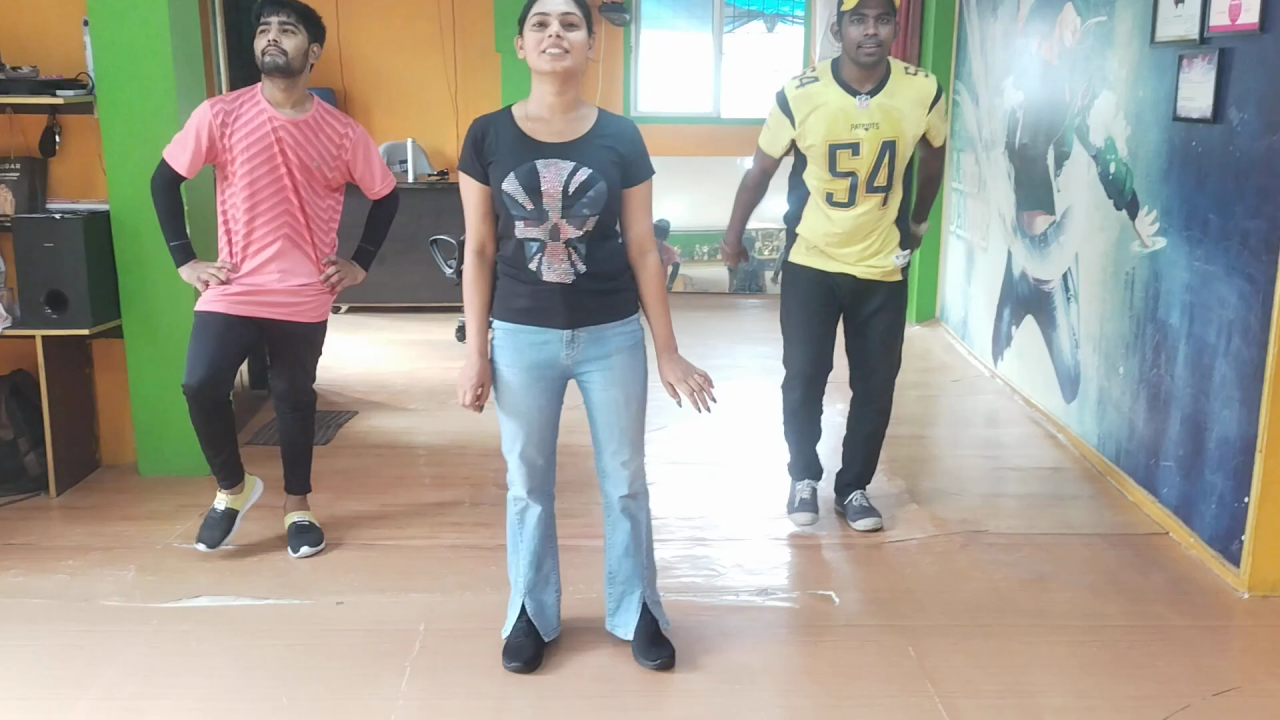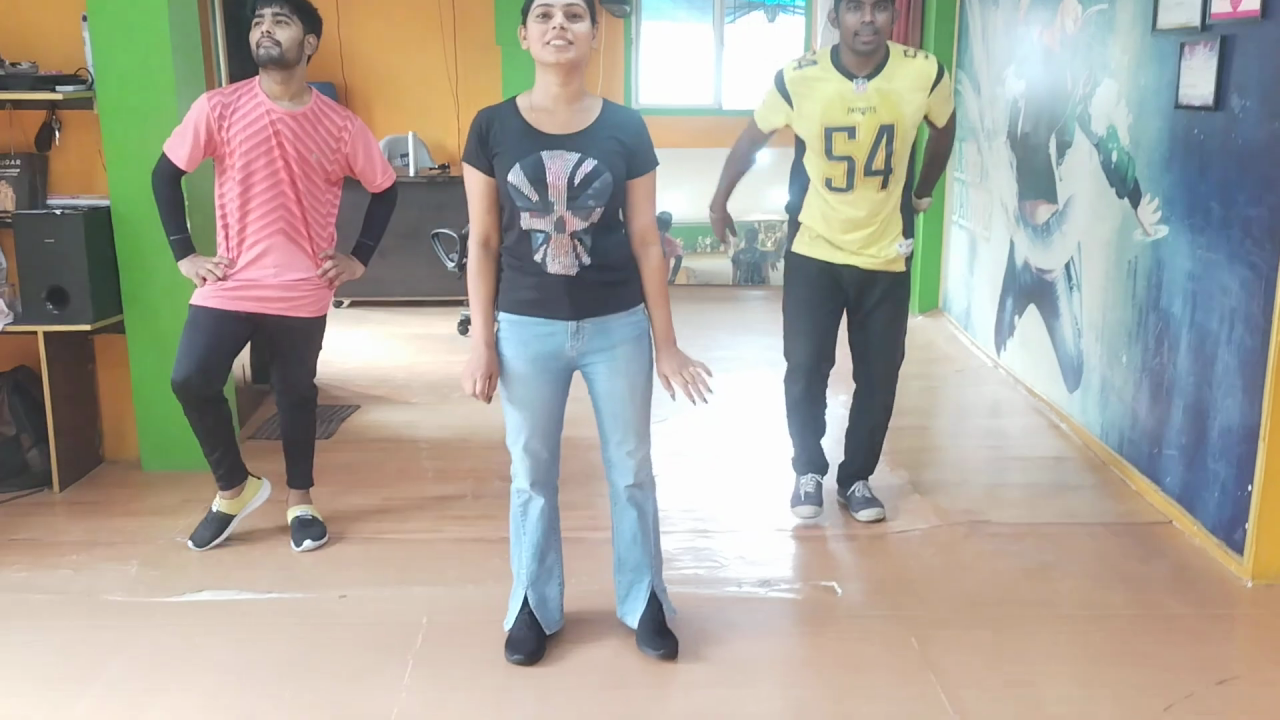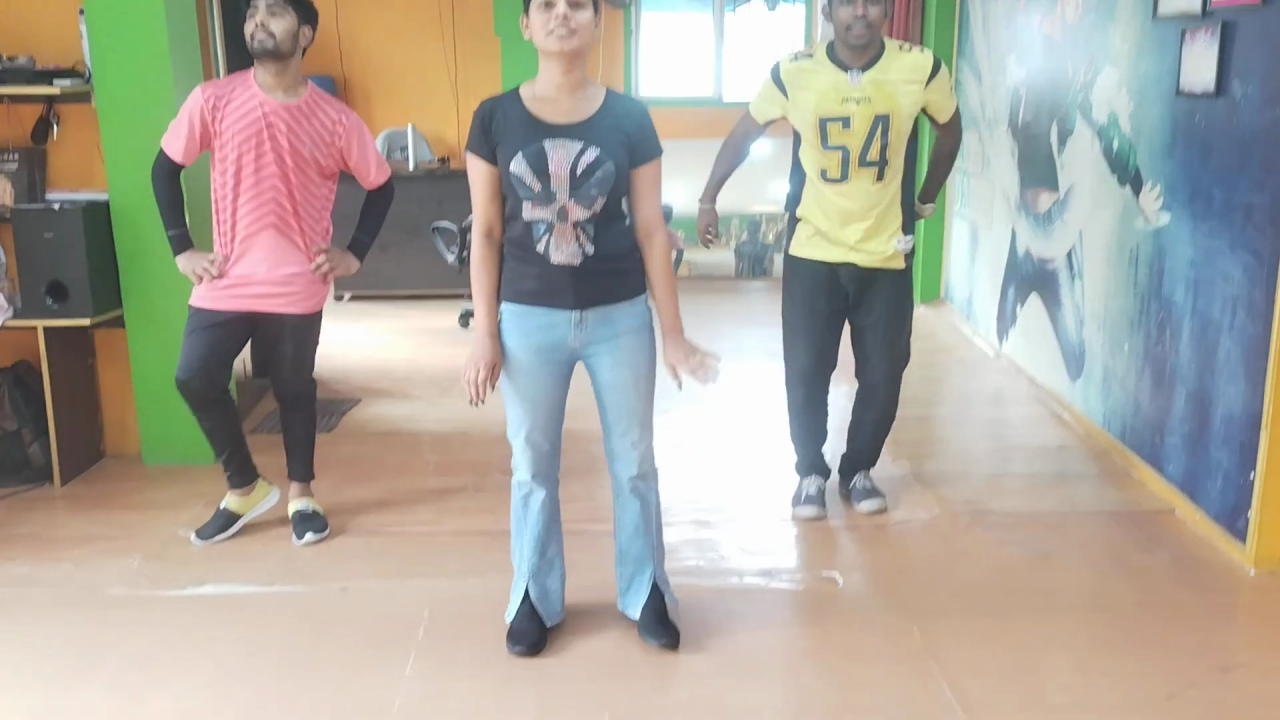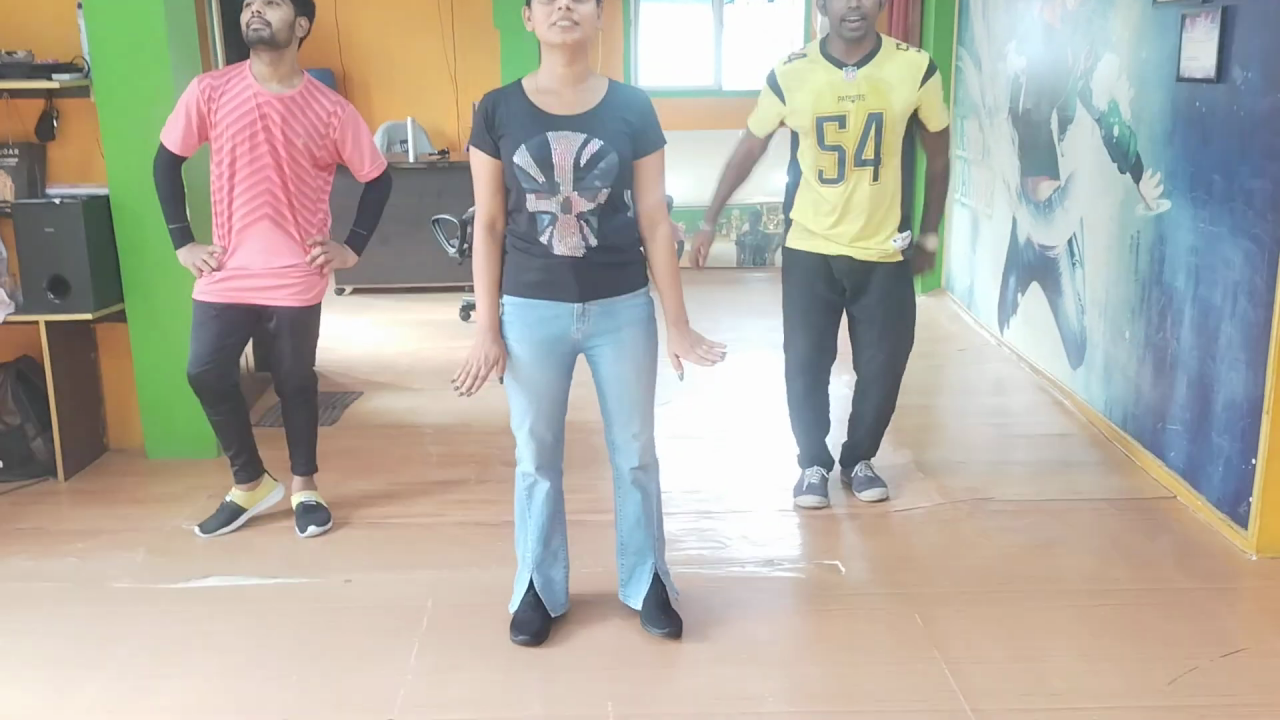
dt=0.1s
person 1, frame 1
left shoulder: (621, 138)
right shoulder: (488, 136)
left elbow: (642, 249)
right elbow: (479, 252)
left wrist: (666, 349)
right wrist: (475, 352)
left hip: (612, 335)
right hip: (522, 336)
left knee: (624, 480)
right knee: (528, 482)
left ankle: (636, 610)
right ankle: (531, 613)
person 1, frame 2
left shoulder: (626, 129)
right shoulder: (492, 127)
left elbow: (645, 241)
right elbow: (483, 243)
left wrist: (665, 342)
right wrist: (482, 343)
left hip: (616, 327)
right hip: (527, 328)
left knee: (630, 469)
right knee: (531, 475)
left ankle: (643, 600)
right ankle: (533, 606)
person 1, frame 3
left shoulder: (629, 116)
right shoulder: (495, 117)
left elbow: (651, 229)
right elbow: (486, 233)
left wrist: (673, 330)
right wrist: (485, 333)
left hip: (620, 316)
right hip: (529, 318)
left knee: (634, 460)
right knee: (533, 465)
left ankle: (645, 591)
right ankle: (535, 598)
person 1, frame 4
left shoulder: (632, 107)
right shoulder: (498, 109)
left elbow: (654, 221)
right elbow: (488, 225)
left wrist: (677, 322)
right wrist: (486, 327)
left hip: (622, 308)
right hip: (532, 310)
left knee: (635, 452)
right knee: (536, 457)
left ankle: (647, 582)
right ankle: (538, 588)
person 2, frame 1
left shoulder: (342, 132)
right shoulder: (220, 114)
left elbow: (385, 195)
right elbow: (164, 180)
left wrist: (360, 263)
right wrist: (185, 260)
left hip: (304, 294)
right hip: (235, 287)
left knee: (295, 398)
right knee: (201, 383)
left ankle: (297, 507)
right ankle: (233, 486)
person 2, frame 2
left shoulder: (340, 125)
right shoulder: (218, 108)
left elbow: (384, 189)
right elbow: (165, 174)
left wrist: (359, 257)
right wrist: (184, 255)
left hip: (302, 289)
right hip: (232, 281)
left knee: (295, 392)
right knee: (191, 379)
left ankle: (299, 501)
right ankle: (234, 488)
person 2, frame 3
left shoulder: (333, 117)
right shoulder: (212, 100)
left elbow: (381, 184)
right elbow: (165, 168)
left wrist: (355, 252)
right wrist: (181, 249)
left hip: (296, 283)
right hip: (226, 278)
left knee: (294, 387)
right knee: (196, 380)
left ankle: (301, 494)
right ankle: (246, 488)
person 2, frame 4
left shoulder: (330, 109)
right shoulder: (209, 92)
left elbow: (377, 177)
right elbow: (167, 161)
left wrist: (352, 246)
right wrist: (183, 242)
left hip: (295, 276)
right hip: (226, 270)
left knee: (295, 380)
right knee: (206, 373)
left ankle: (304, 487)
right ankle: (250, 483)
person 3, frame 1
left shoulder: (922, 90)
right shoulder: (800, 93)
left elbow: (934, 157)
right elbow: (762, 167)
left wrist: (917, 222)
right wrist: (733, 233)
left hip: (882, 269)
right hip: (813, 264)
left knee: (876, 384)
right knee: (804, 373)
left ankle: (854, 487)
right ankle: (804, 476)
person 3, frame 2
left shoulder: (924, 74)
right shoulder: (797, 78)
left elbow: (943, 131)
right elbow: (752, 138)
left wrist: (921, 196)
right wrist: (718, 202)
left hip: (885, 259)
right hip: (815, 254)
left knee: (879, 375)
right knee: (806, 366)
left ankle: (856, 478)
right ankle: (808, 470)
person 3, frame 3
left shoulder: (922, 67)
right shoulder: (793, 72)
left elbow: (948, 132)
right elbow: (745, 130)
left wrist: (925, 200)
right wrist: (708, 198)
left hip: (885, 255)
right hip: (813, 253)
left knee: (883, 374)
right knee: (806, 370)
left ankle: (859, 470)
right ankle: (811, 472)
person 3, frame 4
left shoulder: (915, 67)
right shoulder: (790, 73)
left elbow: (937, 151)
right elbow: (749, 149)
left wrist: (929, 235)
right wrist: (709, 221)
left hip: (883, 252)
right hip: (810, 249)
left knee: (882, 367)
right knee: (805, 363)
left ankle: (859, 459)
right ankle: (813, 463)
person 4, frame 1
left shoulder: (1082, 84)
right shoulder: (1019, 82)
left elbow: (1108, 157)
left wrist: (1136, 218)
left hip: (1056, 246)
right hip: (1021, 243)
left knee: (1067, 365)
right knee: (999, 351)
person 4, frame 2
left shoulder: (1083, 76)
right shoulder: (1021, 72)
left elbow: (1110, 146)
left wrist: (1138, 205)
left hip: (1057, 237)
right hip: (1023, 230)
left knee: (1070, 355)
right knee: (1002, 342)
person 4, frame 3
left shoulder: (1084, 67)
right shoulder: (1022, 61)
left elbow: (1112, 132)
left wrist: (1140, 194)
left hip: (1060, 222)
right hip: (1025, 219)
left knee: (1072, 340)
right knee: (1005, 326)
person 4, frame 4
left shoulder: (1085, 53)
right shoulder: (1022, 49)
left elbow: (1112, 120)
left wrist: (1140, 179)
left hip: (1060, 211)
right hip: (1026, 206)
left knee: (1073, 326)
right knee: (1007, 316)
